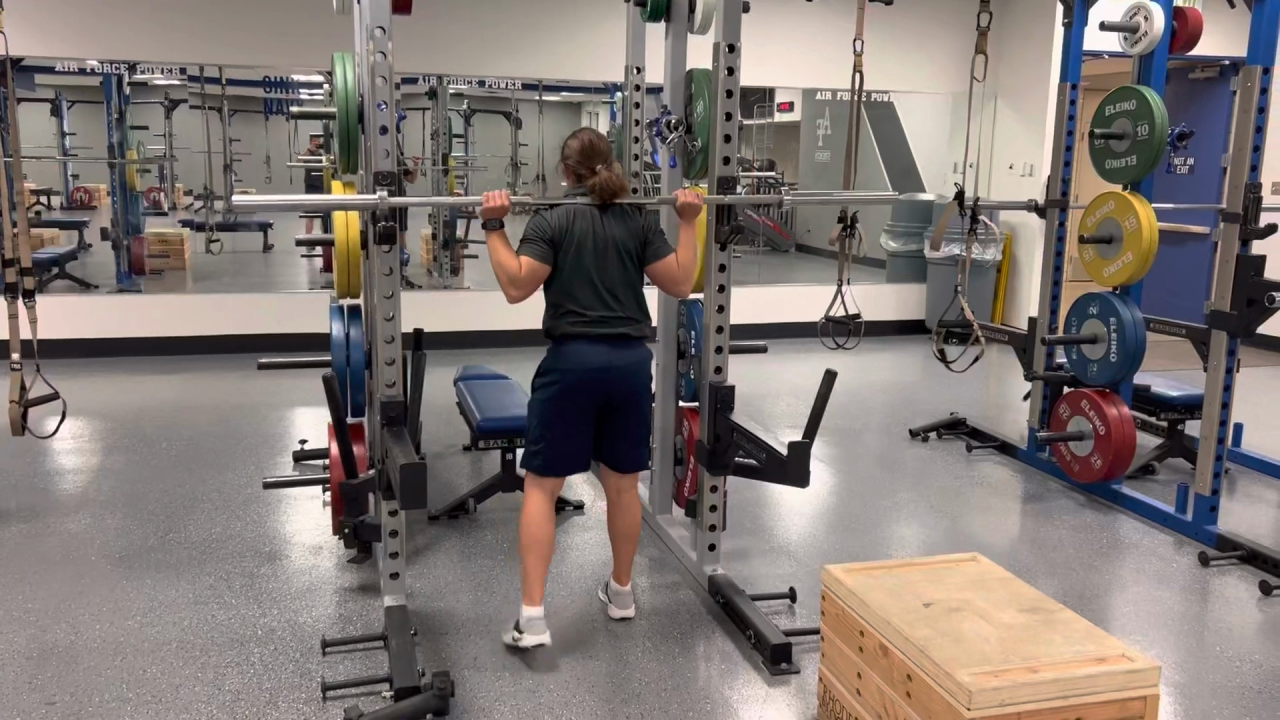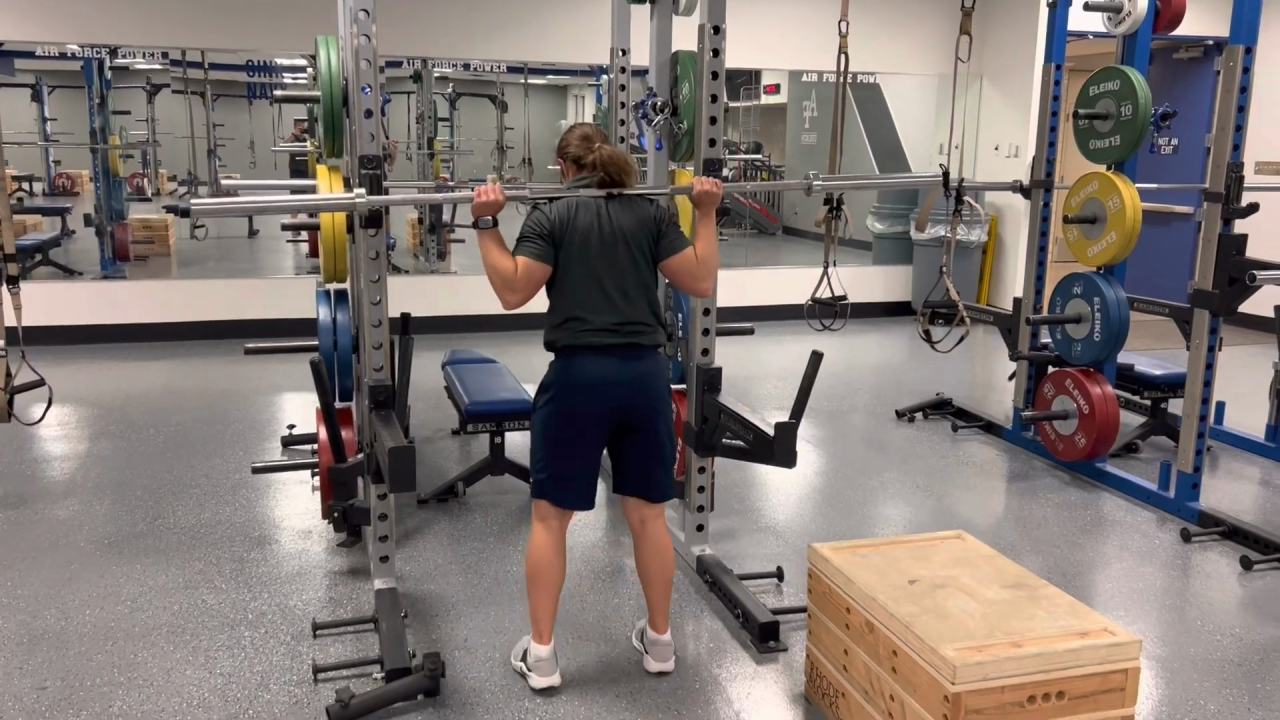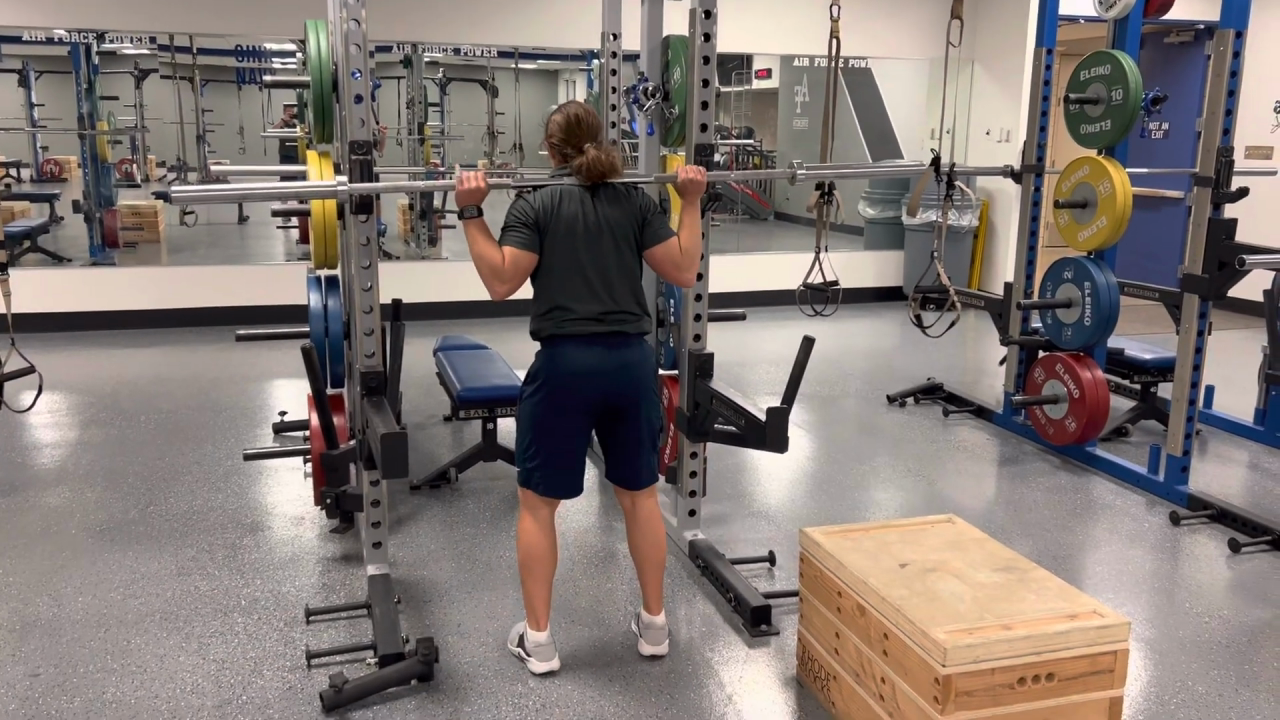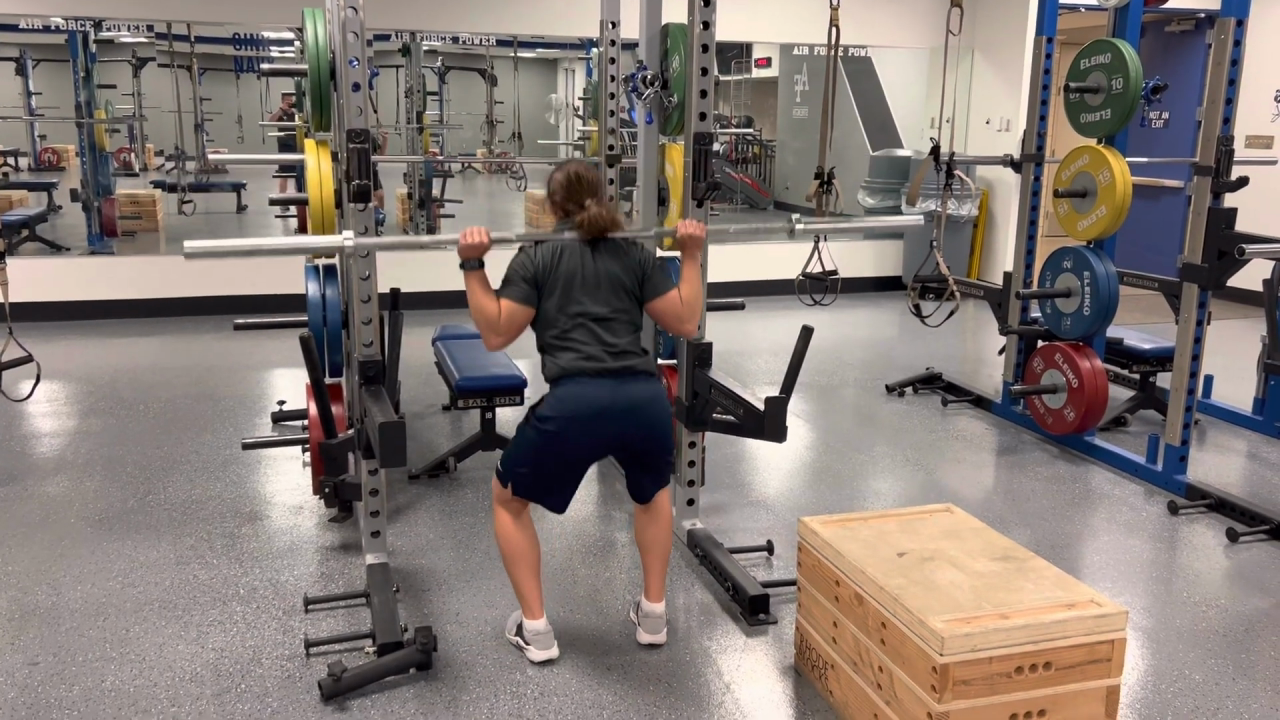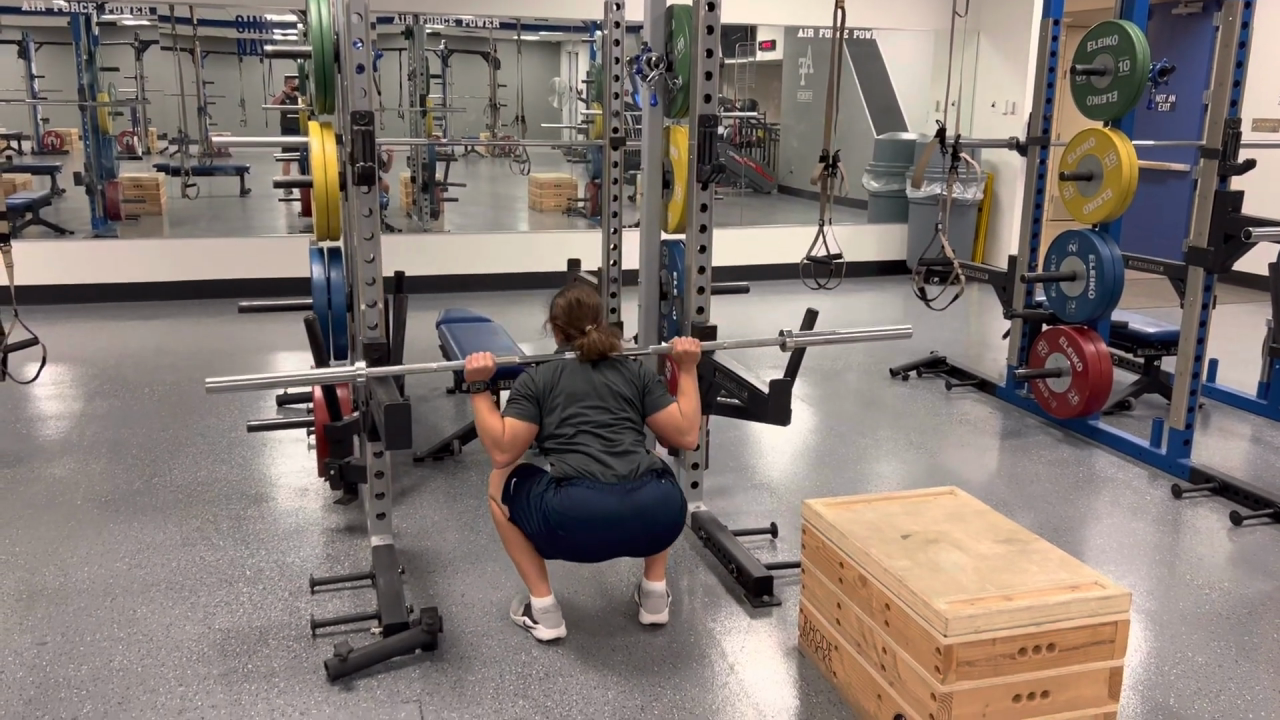
dt=1s
person 1, frame 1
left shoulder: (551, 220)
right shoulder: (639, 220)
left elbow: (516, 286)
right elbow: (680, 283)
left wrist: (493, 225)
right wrist: (688, 222)
left hip: (571, 362)
right hip: (630, 361)
left knee: (542, 488)
right knee: (622, 485)
left ankle: (531, 615)
right ankle: (621, 590)
person 1, frame 2
left shoulder: (551, 216)
right shoulder: (652, 213)
left elbow: (512, 290)
right elbow: (700, 282)
left wrist: (486, 223)
right wrist: (706, 213)
left hip: (578, 377)
right hip: (644, 374)
left knee: (550, 515)
right knee: (648, 512)
left ankle: (541, 653)
right ankle: (659, 640)
person 1, frame 3
left shoulder: (535, 205)
right shoulder: (637, 201)
left elbow: (501, 281)
right elbow: (684, 270)
left wrist: (470, 211)
right wrist: (691, 201)
left hip: (564, 366)
right hip: (631, 362)
left knee: (537, 502)
right knee: (640, 494)
left ankle: (538, 638)
right ankle: (655, 623)
person 1, frame 4
left shoulder: (536, 258)
right shoulder: (636, 254)
left elbow: (496, 334)
right elbow: (686, 323)
left wrist: (472, 266)
right wrist: (692, 255)
left hip: (574, 406)
right hip: (644, 402)
left knee: (508, 500)
right knee: (653, 493)
left ankle: (534, 628)
right ankle: (653, 613)
person 1, frame 5
left shoulder: (537, 378)
right shoulder: (637, 371)
left elbow: (502, 452)
right elbow: (686, 436)
left wrist: (479, 388)
right wrist: (687, 369)
left hip: (579, 521)
right hip: (659, 518)
left knee: (501, 484)
left ankle: (543, 608)
right ankle: (654, 592)
